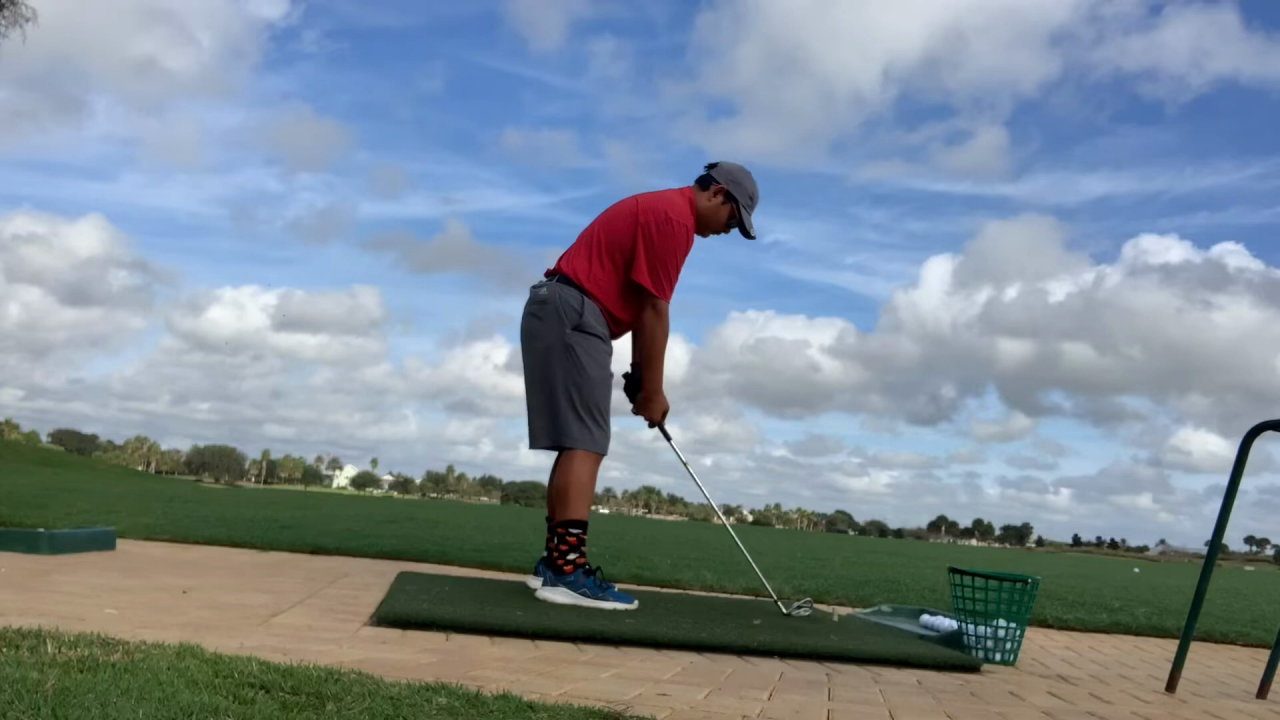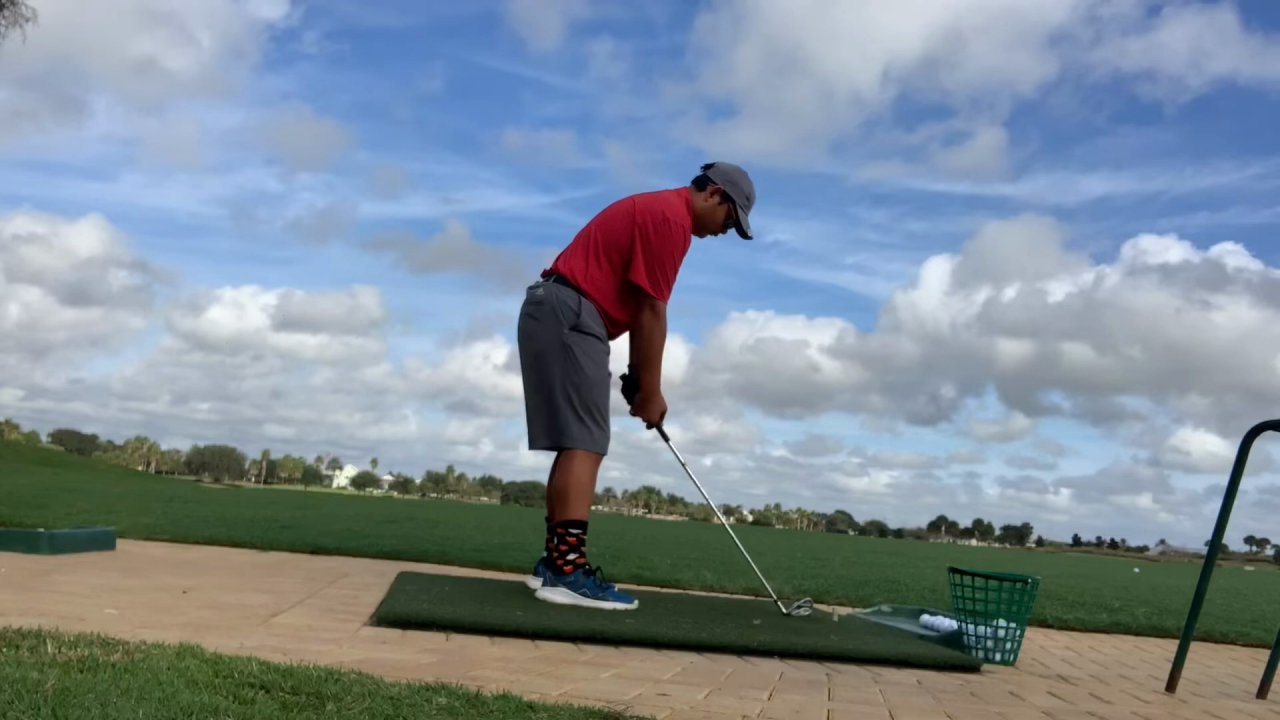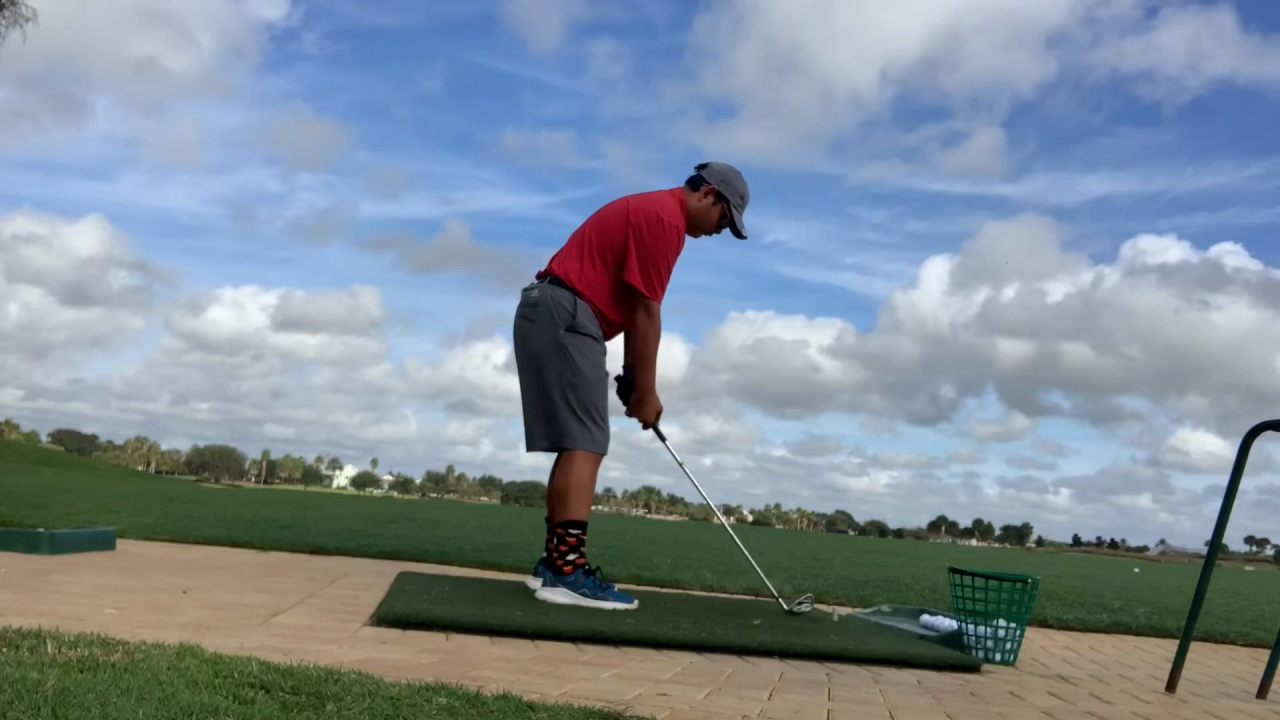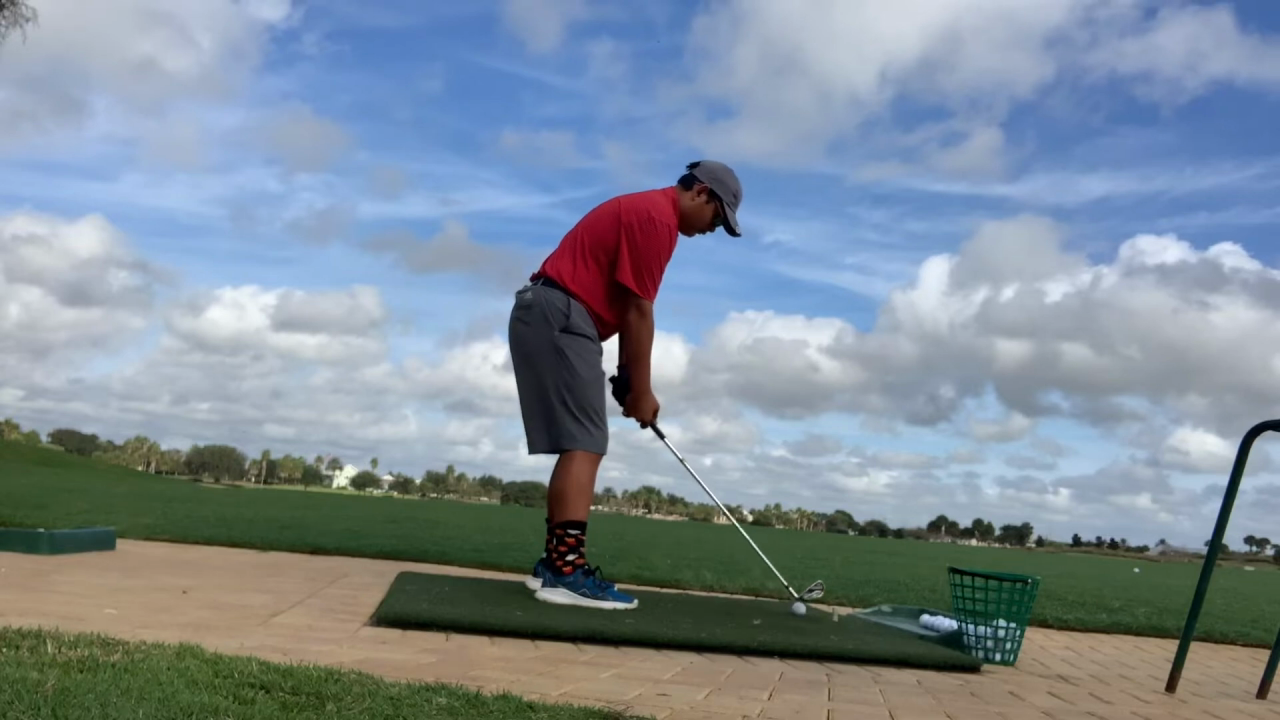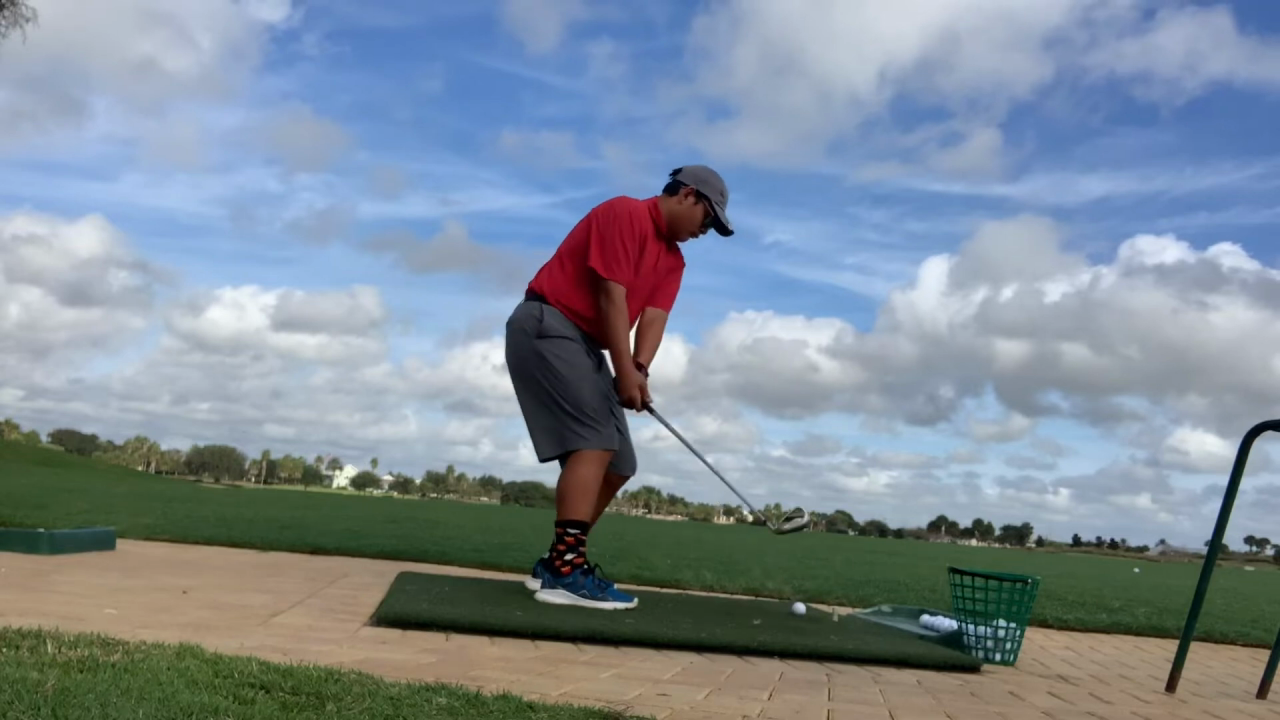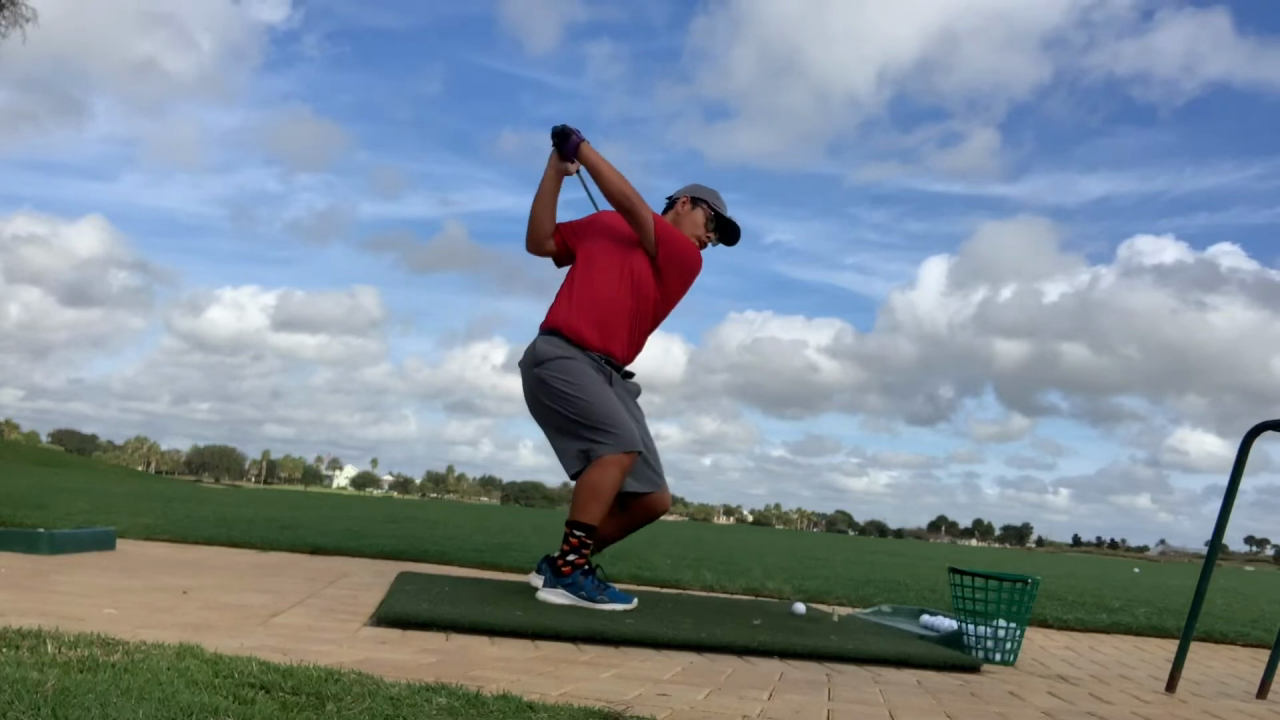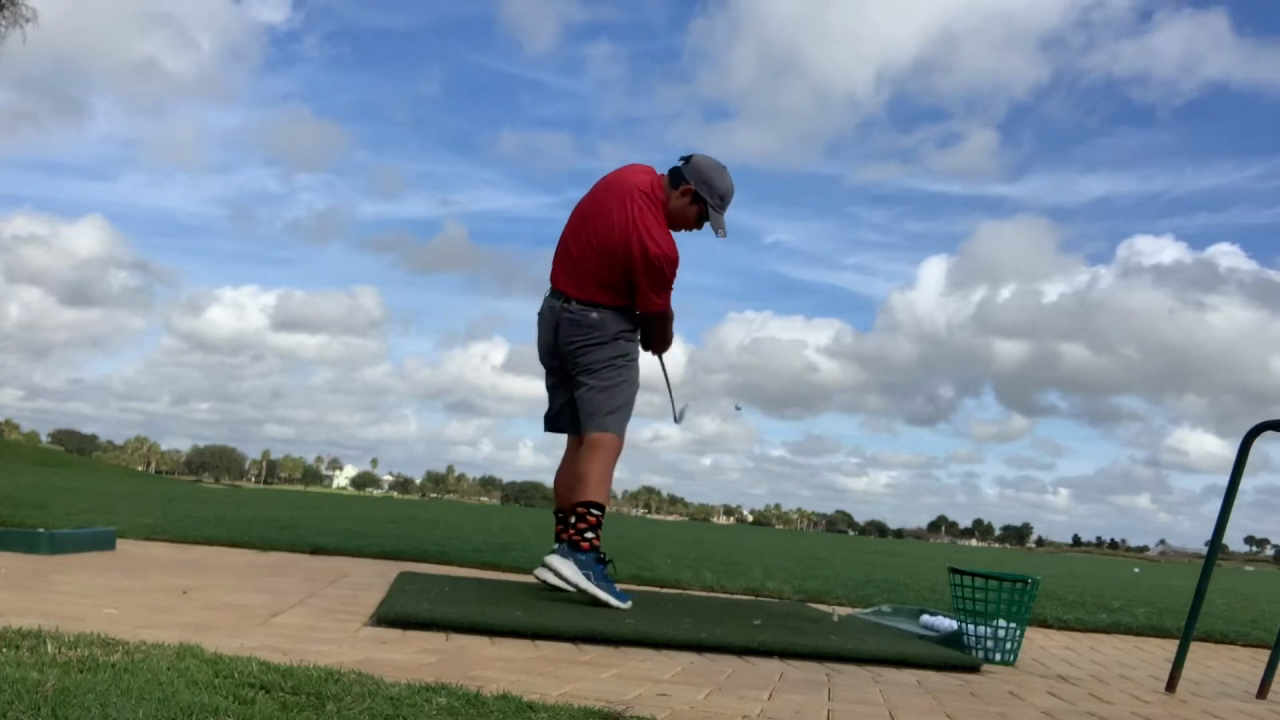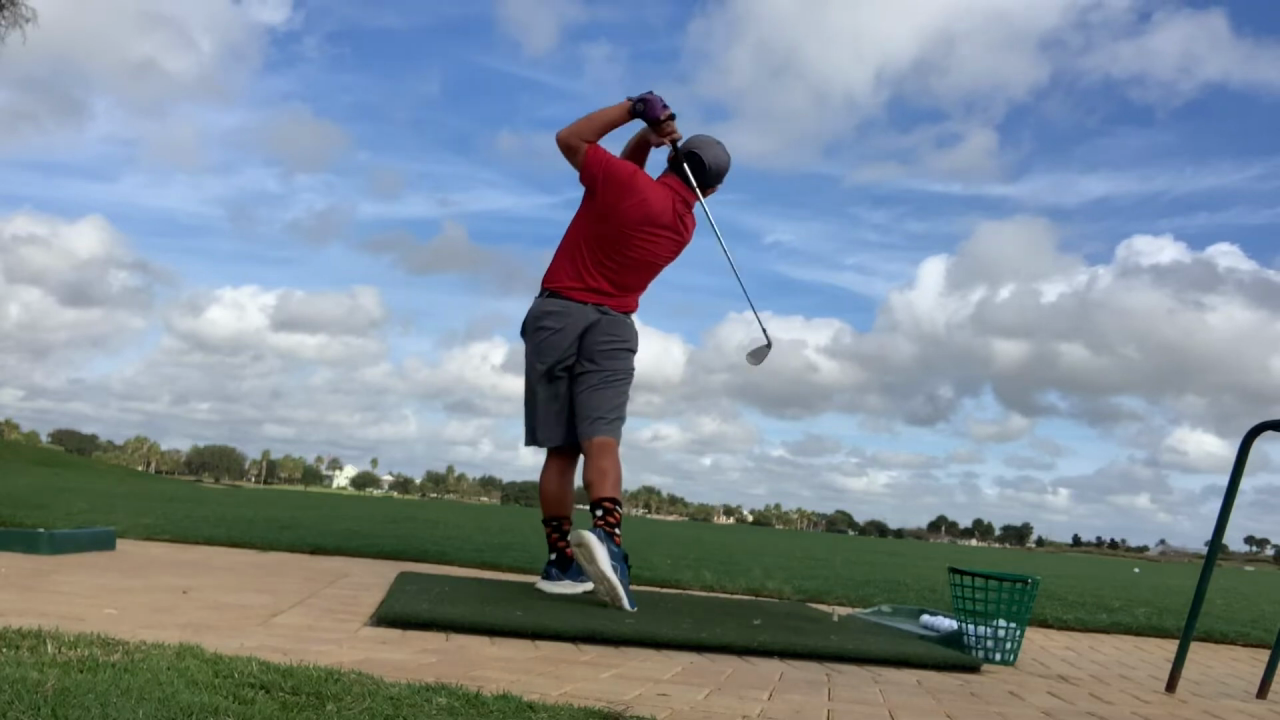
dt=0.4s
person 1, frame 1
left shoulder: (660, 209)
right shoulder: (674, 217)
left elbow: (640, 304)
right elbow: (653, 311)
left wrist: (640, 376)
right wrist: (653, 390)
left hip: (560, 314)
right hip: (572, 316)
left knee: (576, 442)
right knee: (585, 443)
left ankle: (556, 562)
right ankle: (569, 571)
person 1, frame 2
left shoulder: (657, 210)
right shoulder: (672, 218)
left elbow: (636, 306)
right elbow: (652, 312)
left wrist: (637, 377)
right wrist: (651, 392)
left hip: (555, 314)
right hip: (569, 316)
left knee: (575, 443)
right knee: (585, 443)
left ankle: (555, 561)
right ankle: (567, 571)
person 1, frame 3
left shoulder: (652, 212)
right shoulder: (665, 219)
left elbow: (633, 307)
right elbow: (646, 312)
left wrist: (632, 376)
right wrist: (646, 391)
left hip: (551, 314)
right hip: (564, 316)
left knee: (576, 444)
right knee: (585, 443)
left ankle: (555, 562)
right ankle: (567, 570)
person 1, frame 4
left shoulder: (649, 214)
right shoulder: (656, 217)
left elbow: (630, 307)
right elbow: (638, 311)
left wrist: (627, 374)
right wrist: (642, 389)
left hip: (551, 318)
right hip: (558, 316)
left knee: (579, 444)
right knee: (584, 444)
left ankle: (555, 562)
right ankle: (566, 571)
person 1, frame 5
left shoulder: (672, 260)
right shoulder: (623, 212)
left elbow: (655, 316)
right elbow: (611, 292)
left wrist: (640, 369)
right wrist: (623, 367)
left hip: (585, 347)
right hip: (546, 329)
left knee: (618, 464)
right knee: (596, 443)
left ankle: (557, 564)
right ankle: (565, 570)
person 1, frame 6
left shoulder: (687, 260)
right shoulder: (603, 225)
left elbow: (632, 207)
right elbow: (538, 243)
left wrist: (582, 149)
right wrist: (557, 166)
left hip: (607, 376)
right hip: (556, 358)
left knee: (653, 498)
right knee: (618, 447)
left ankle: (564, 562)
right ankle: (567, 572)
person 1, frame 7
left shoulder: (634, 175)
right shoulder: (659, 246)
right elbow: (657, 323)
right wrist: (660, 344)
left hip: (557, 315)
right hip: (604, 327)
left knee: (579, 438)
right knee: (603, 436)
left ankle: (562, 551)
right ankle: (580, 549)
person 1, frame 8
left shoulder: (627, 187)
right shoulder: (685, 226)
left elbow: (569, 138)
left wrist: (638, 110)
right wrist: (650, 130)
left hip: (554, 315)
right hip: (609, 328)
left knee: (560, 447)
right knee: (601, 439)
left ankle: (561, 561)
right ankle: (604, 536)
